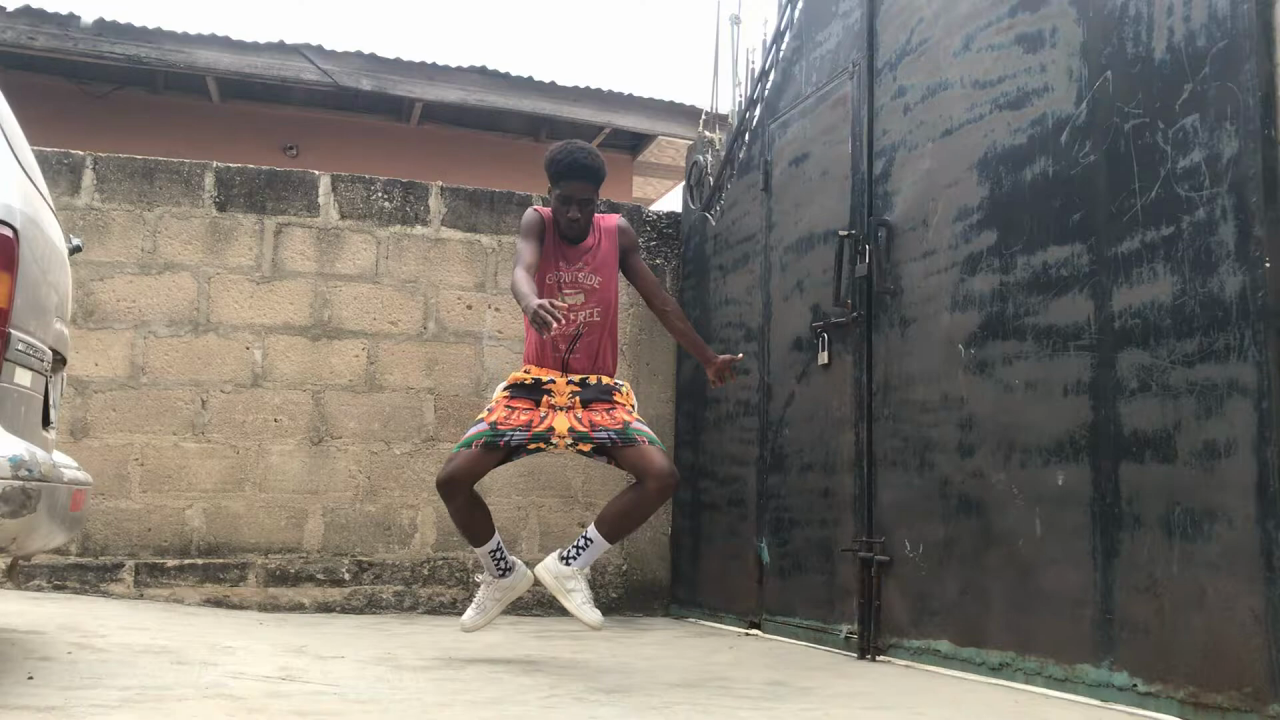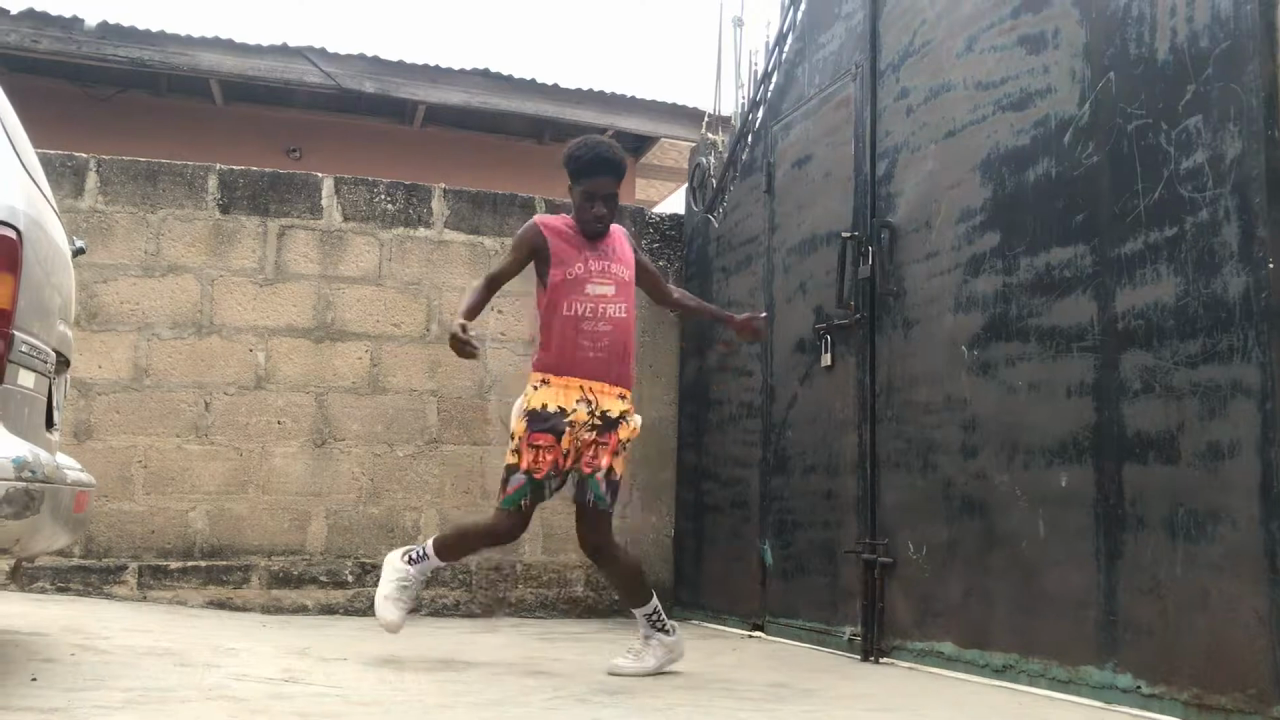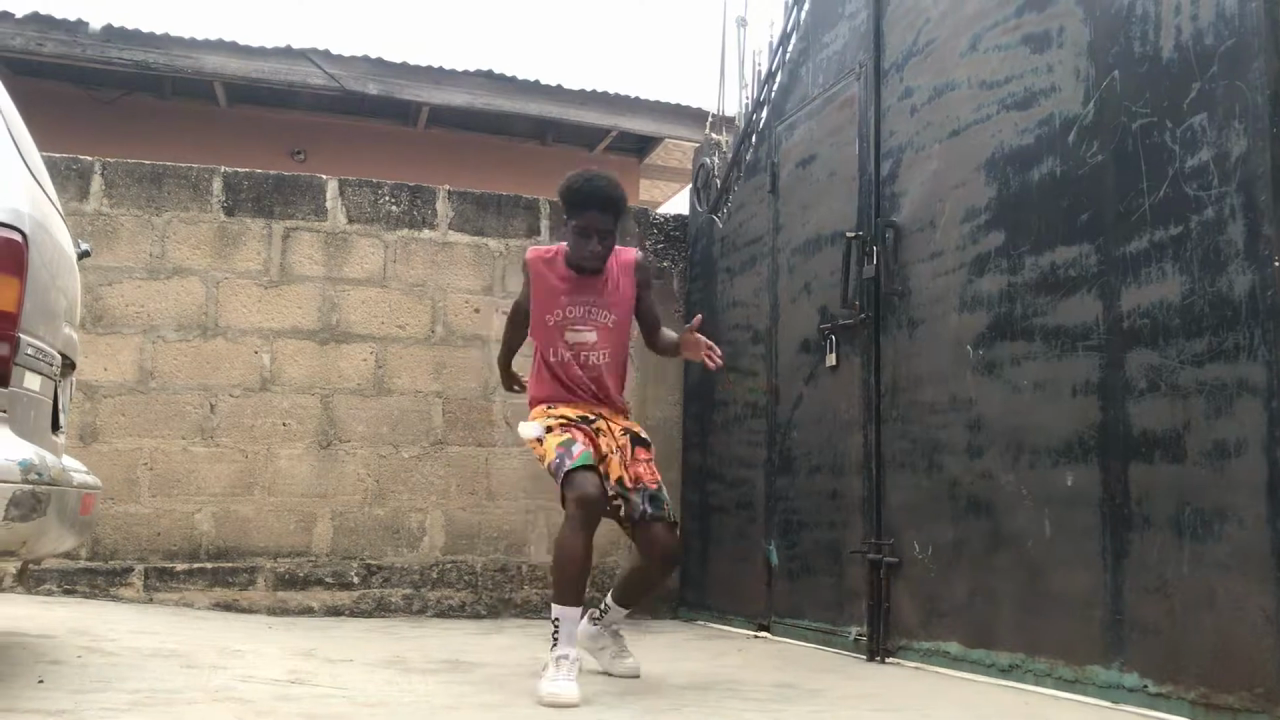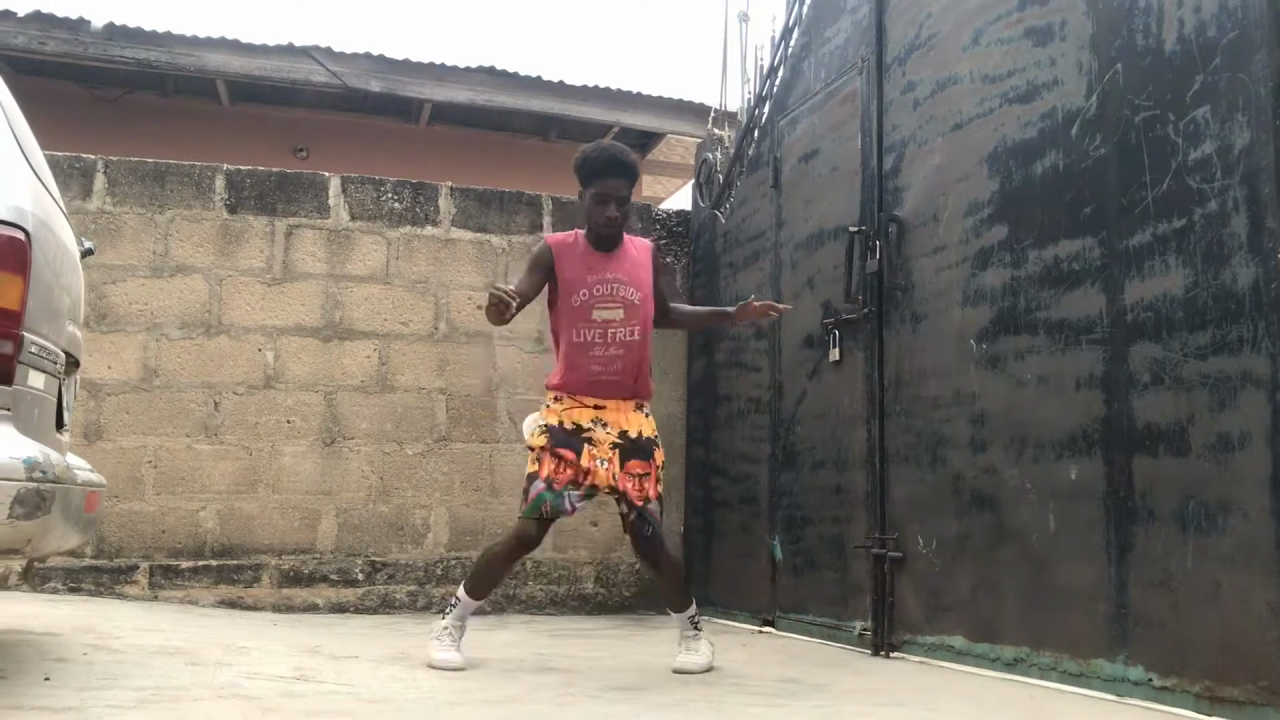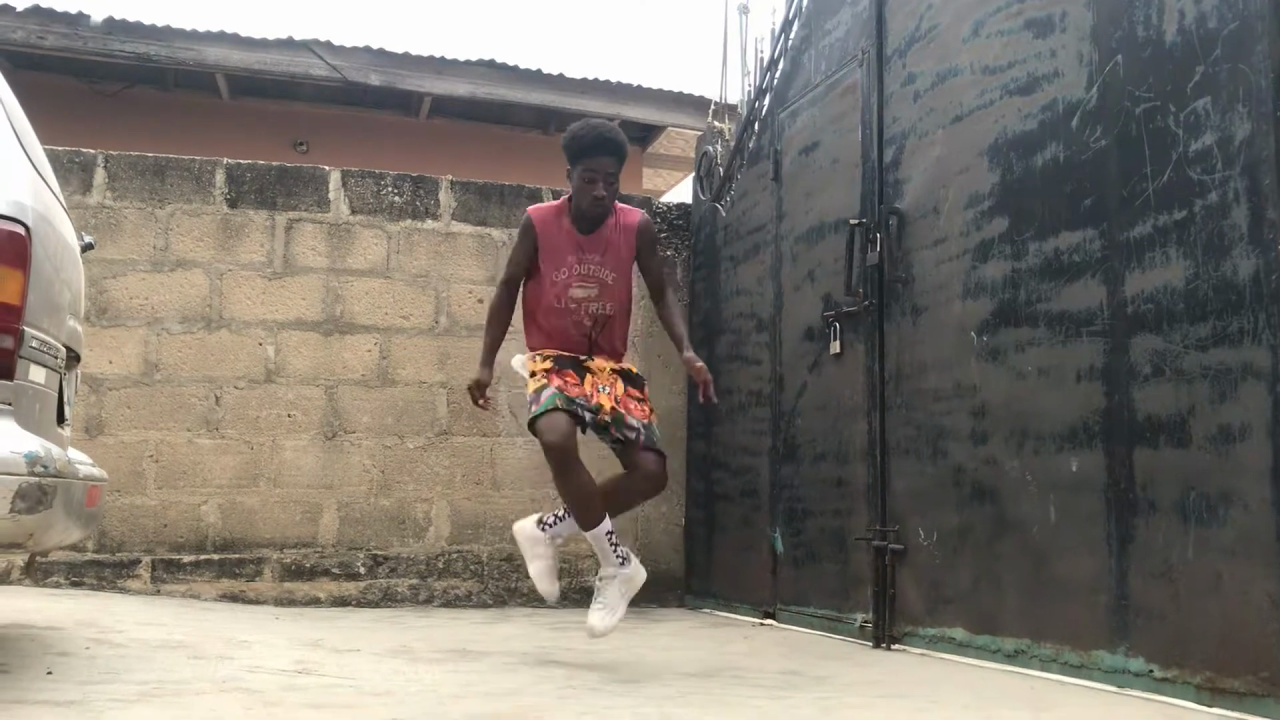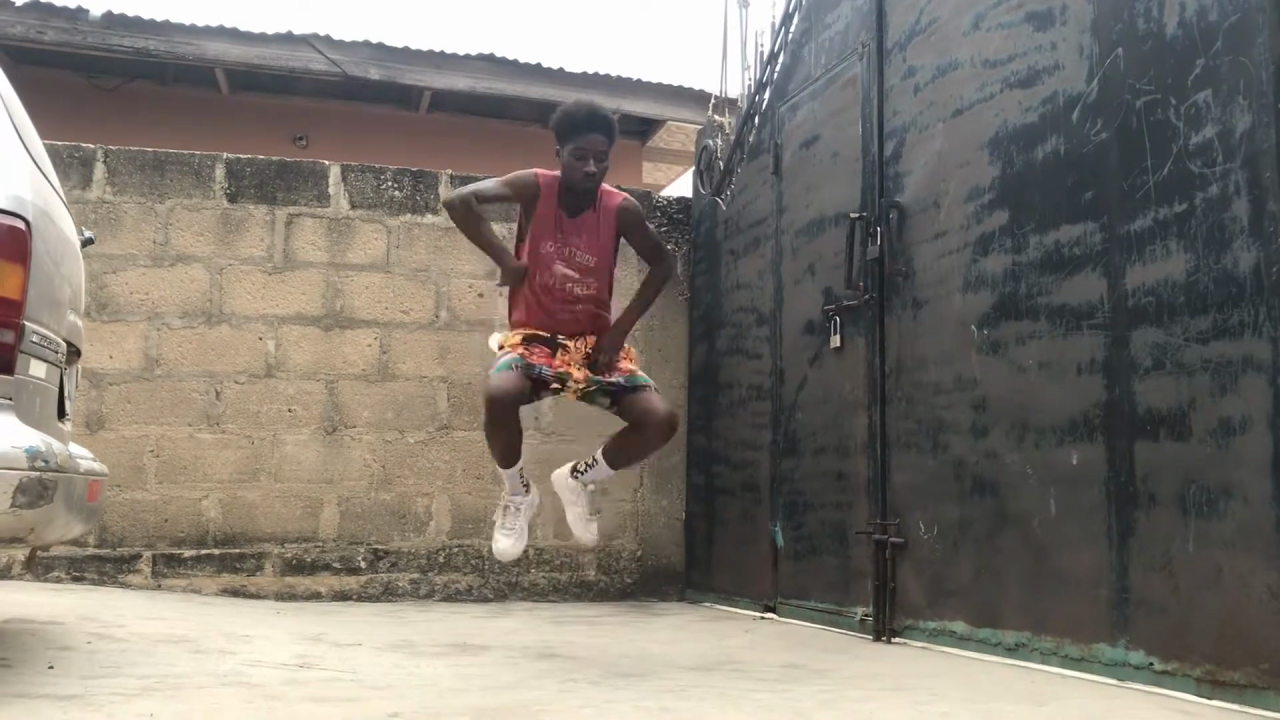
dt=0.3s
person 1, frame 1
left shoulder: (619, 233)
right shoulder: (538, 223)
left elbow: (657, 298)
right elbow: (520, 274)
left wrist: (707, 357)
right wrist: (532, 305)
left hip: (597, 387)
right hip: (537, 379)
left knee: (661, 475)
right knee: (454, 478)
left ankle: (571, 564)
right ankle: (503, 572)
person 1, frame 2
left shoulder: (623, 239)
right shoulder: (542, 233)
left elbow: (665, 292)
right elbow: (490, 283)
left wrist: (730, 321)
right wrist: (461, 322)
left hip: (610, 405)
right hip: (552, 396)
left knee: (597, 540)
right knee: (508, 525)
left ankle: (658, 633)
right ankle: (412, 565)
person 1, frame 3
left shoulder: (635, 268)
right shoulder: (537, 263)
left elbow: (655, 334)
right elbow: (520, 318)
left wrist: (687, 344)
right wrist: (505, 368)
left hip: (617, 419)
right hip: (559, 415)
left knee: (665, 546)
right knee: (588, 505)
left ankle: (605, 624)
right ankle: (563, 651)
person 1, frame 4
left shoulder: (645, 252)
right shoulder: (555, 249)
left elbow: (662, 313)
right elbow: (507, 310)
left wrist: (732, 315)
right wrist: (499, 304)
left hip: (629, 418)
right hip: (567, 412)
left knee: (650, 544)
right knee: (527, 532)
left ankle: (691, 631)
right ankle: (453, 621)
person 1, frame 5
left shoulder: (640, 227)
right shoulder: (538, 223)
left elbow: (661, 293)
right elbow: (507, 291)
left wrist: (687, 351)
right wrist: (484, 363)
left hip: (611, 368)
right hip: (554, 362)
left knee: (651, 473)
right knee: (560, 442)
left ankle: (547, 528)
right ankle: (614, 555)
person 1, frame 6
left shoulder: (622, 208)
right shoulder: (533, 186)
left elbow: (664, 265)
right elbow: (456, 201)
left wrist: (621, 328)
right wrist: (505, 259)
left hip: (596, 340)
right hip: (533, 335)
left knee: (662, 418)
right knee: (498, 394)
left ankle: (582, 477)
right ankle: (516, 491)
